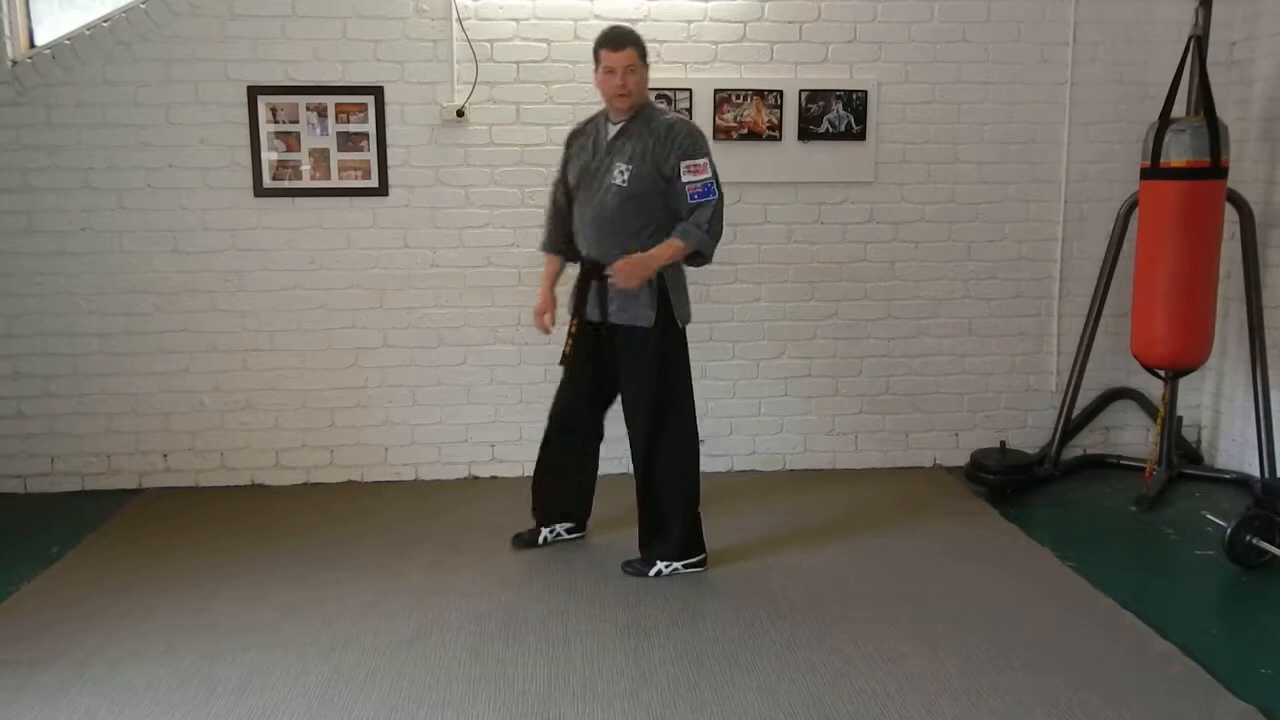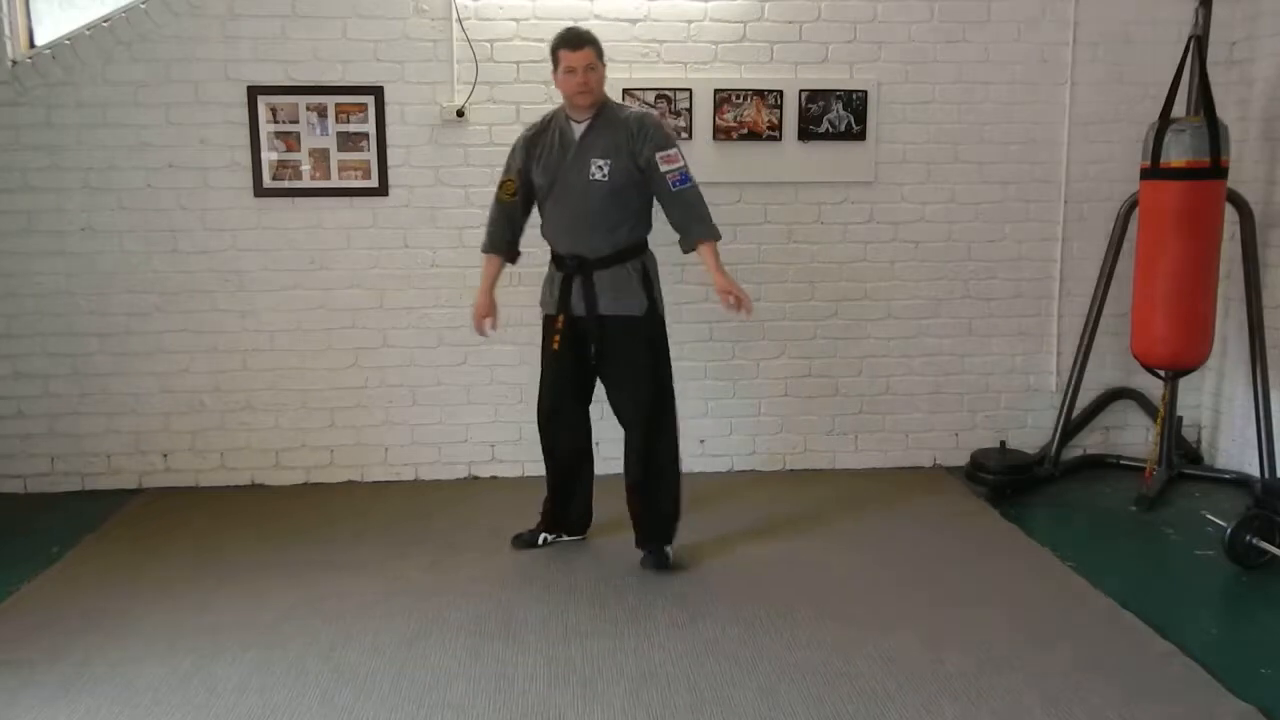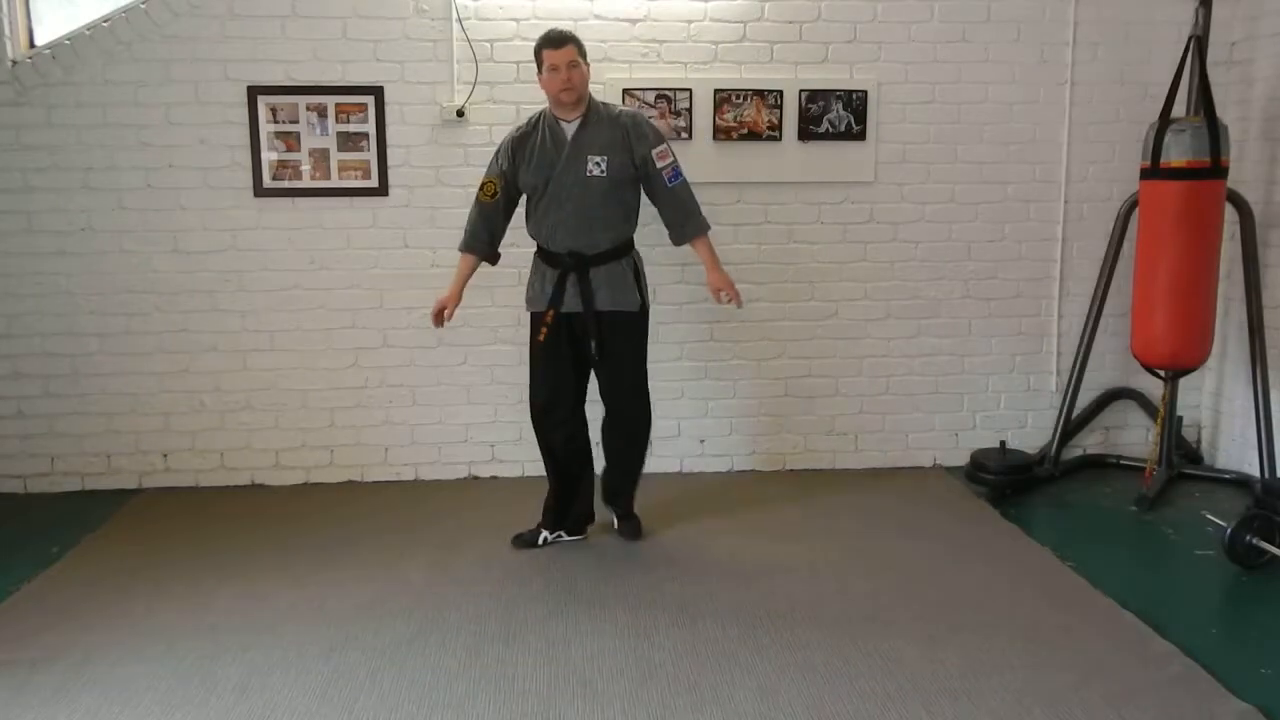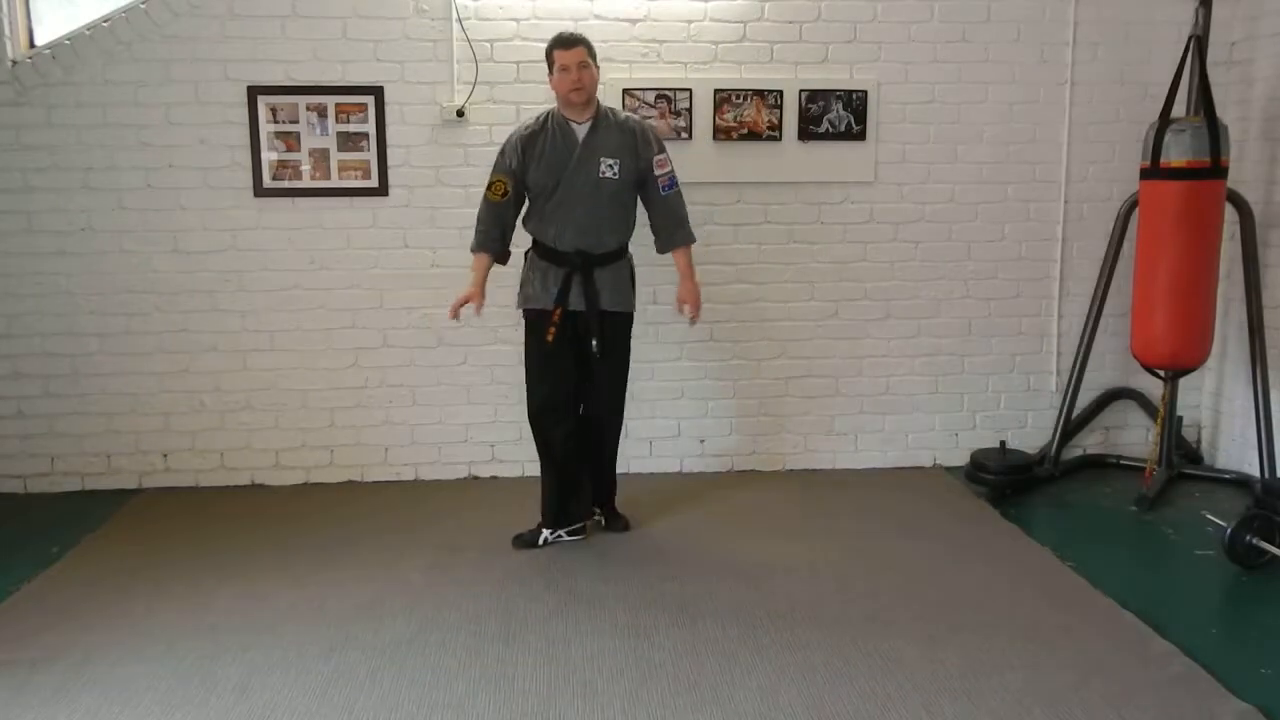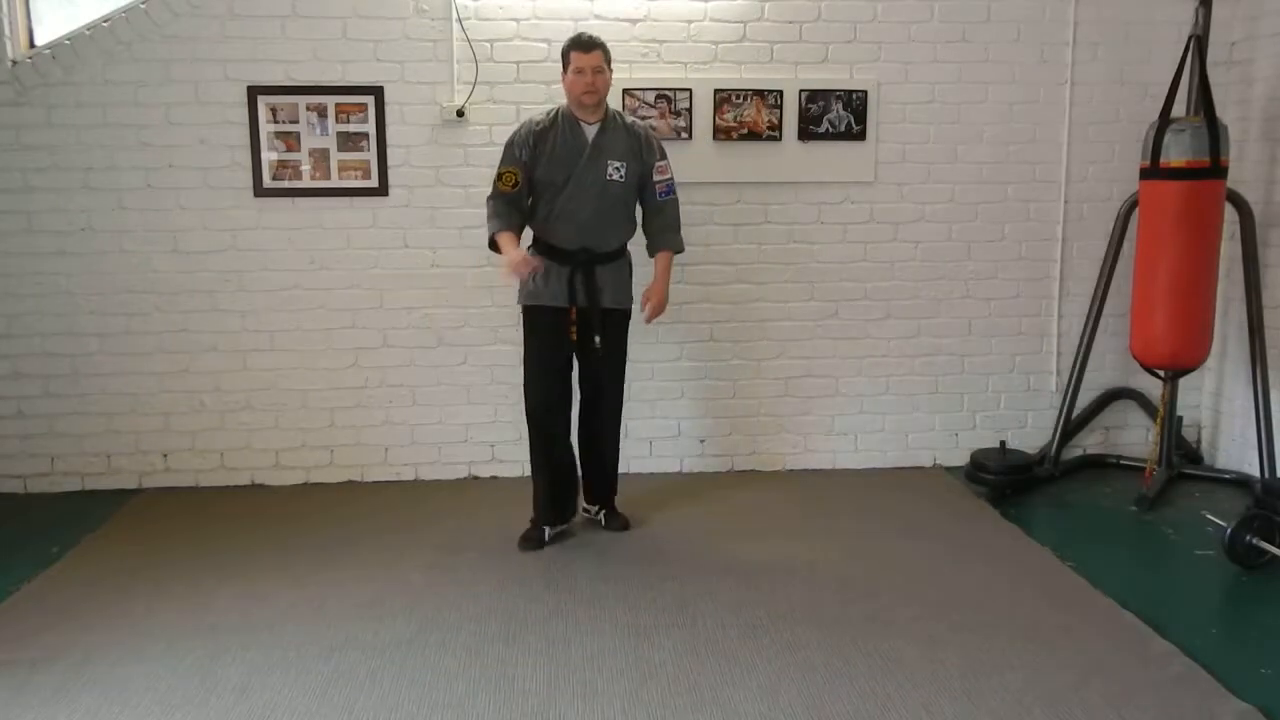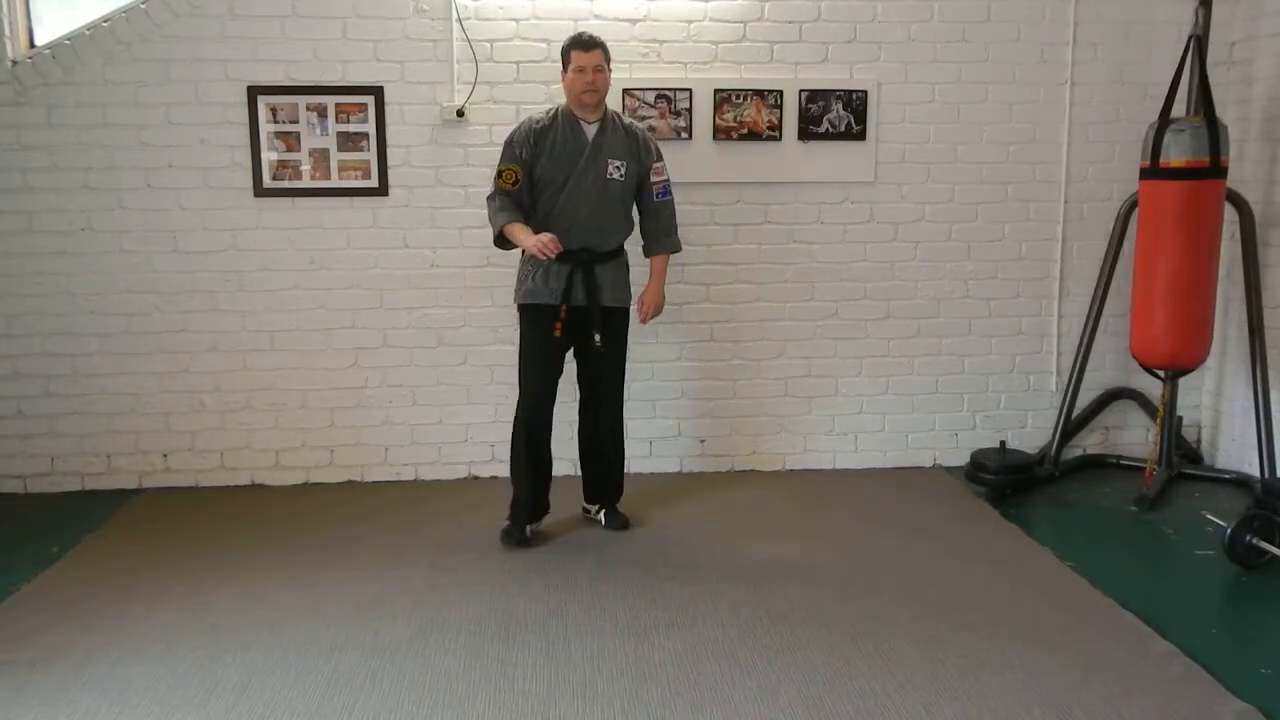
dt=0.2s
person 1, frame 1
left shoulder: (675, 136)
right shoulder: (582, 136)
left elbow: (704, 218)
right elbow: (562, 217)
left wrist: (653, 260)
right wrist: (547, 286)
left hip: (647, 302)
right hip: (592, 295)
left knee: (658, 425)
right knee: (572, 413)
left ankle: (676, 549)
right ankle: (561, 516)
person 1, frame 2
left shoulder: (640, 130)
right shoulder: (535, 140)
left elbow: (683, 203)
right elbow: (507, 216)
left wrist: (717, 272)
right wrist: (486, 290)
left hip: (625, 288)
right hip: (565, 289)
left knee: (645, 415)
right knee: (559, 412)
left ankle: (656, 538)
right ankle: (564, 521)
person 1, frame 3
left shoulder: (629, 128)
right shoulder: (520, 142)
left elbow: (675, 198)
right elbow: (488, 214)
left wrist: (711, 267)
right wrist: (457, 287)
left hip: (615, 283)
right hip: (552, 286)
left knee: (626, 405)
right knee: (553, 409)
left ankle: (620, 503)
right ankle: (566, 517)
person 1, frame 4
left shoulder: (635, 135)
right shoulder: (526, 141)
left elbow: (667, 208)
right elbow: (495, 214)
left wrist: (685, 275)
right wrist: (478, 279)
left hip: (611, 284)
right hip: (549, 284)
left knee: (604, 404)
right knee: (550, 405)
left ankle: (600, 501)
right ankle: (563, 515)
person 1, frame 5
left shoulder: (639, 140)
right shoulder: (533, 136)
left elbow: (661, 213)
right elbow: (501, 202)
left wrist: (661, 279)
right wrist: (512, 249)
left hip: (610, 282)
right hip: (549, 283)
left knee: (604, 398)
right knee: (546, 400)
left ankle: (600, 499)
right ankle: (553, 511)
person 1, frame 6
left shoulder: (635, 140)
right shoulder: (532, 134)
left elbow: (657, 214)
right elbow: (503, 200)
left wrist: (656, 281)
right wrist: (527, 238)
left hip: (607, 280)
right hip: (547, 282)
left knee: (604, 398)
right knee: (535, 398)
left ankle: (601, 498)
right ankle: (526, 511)
